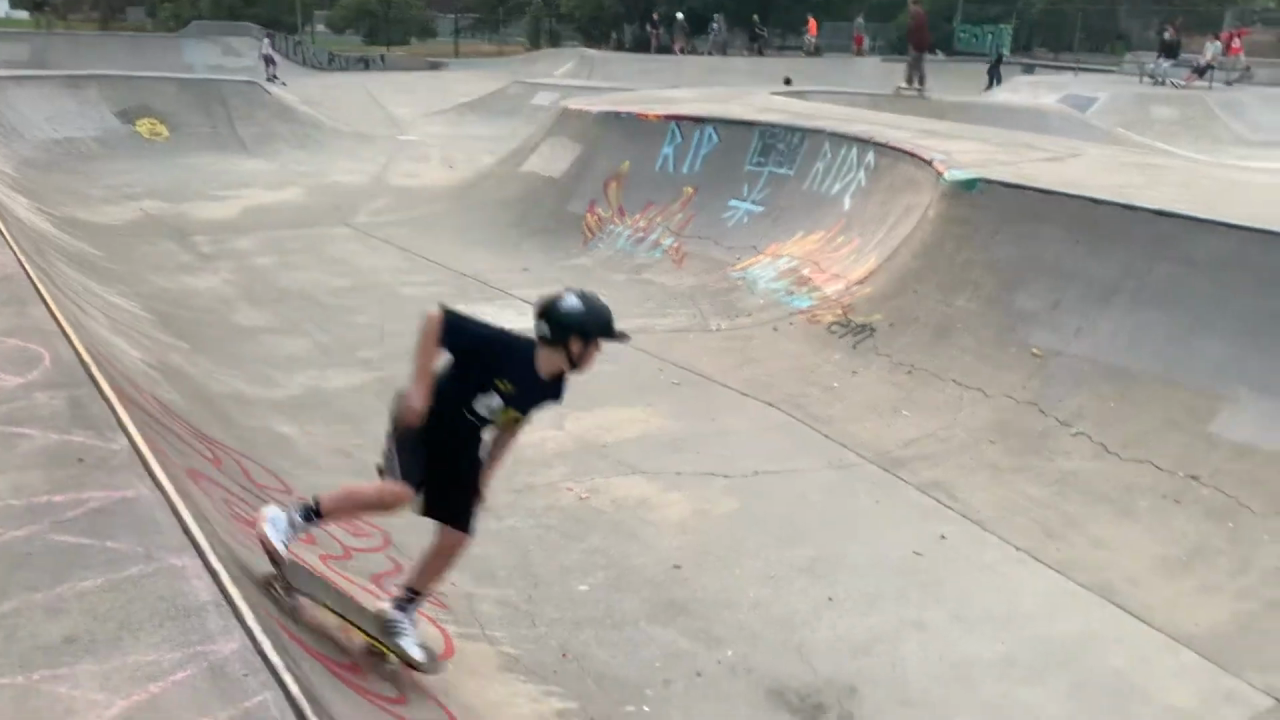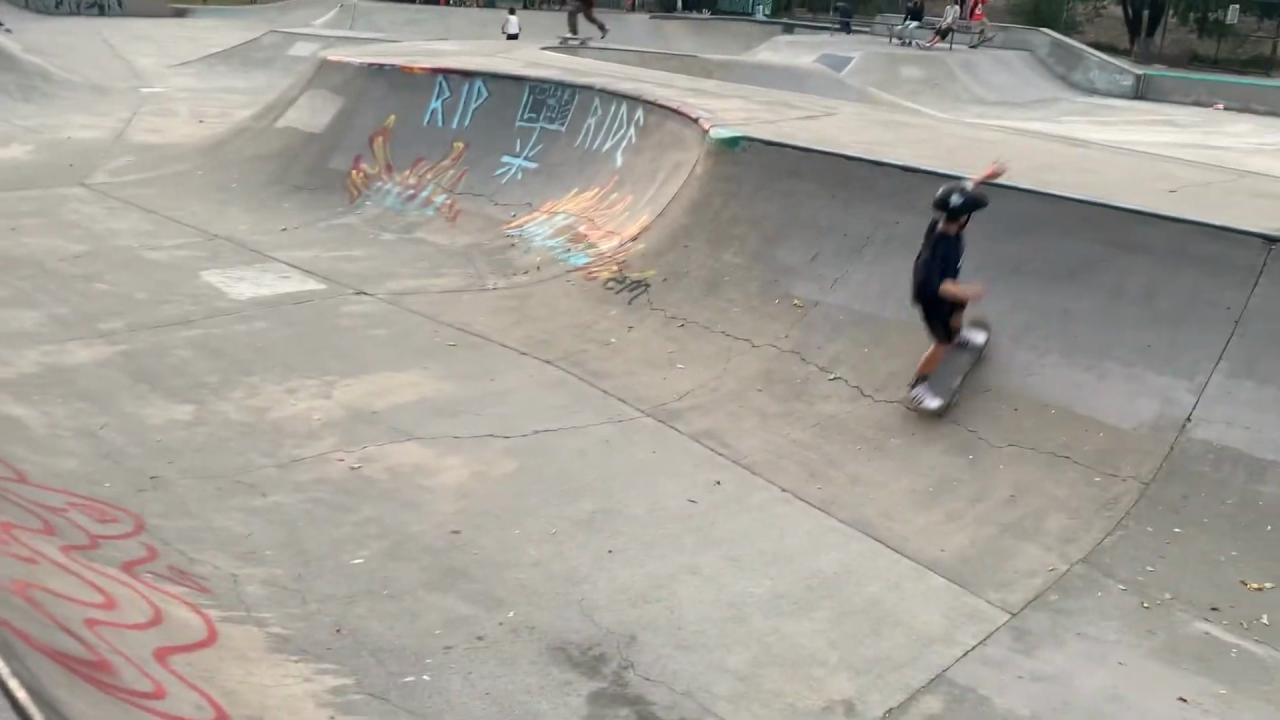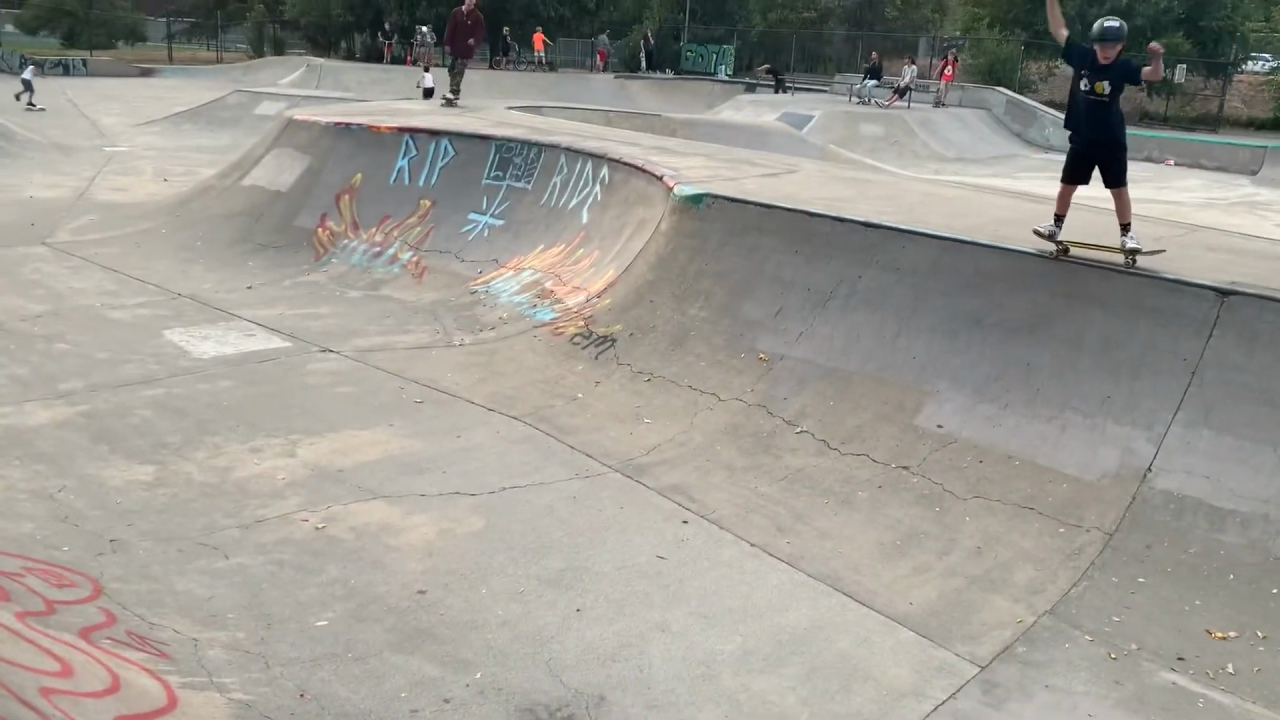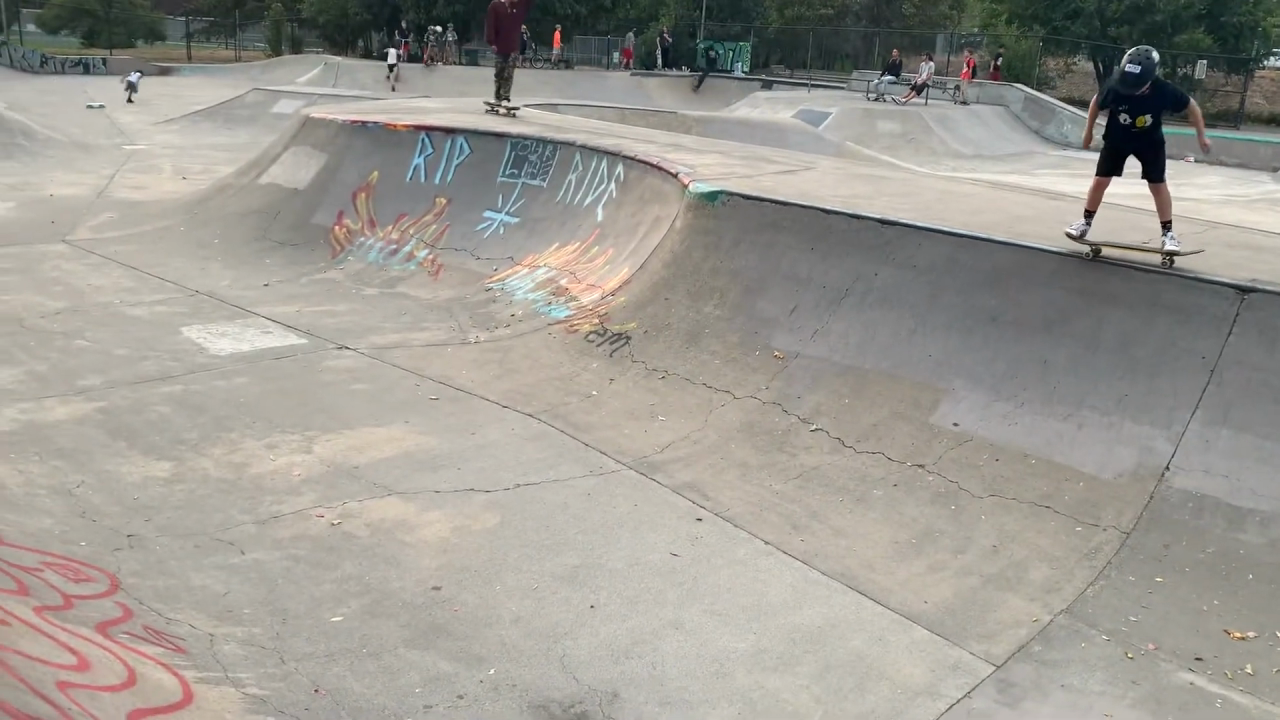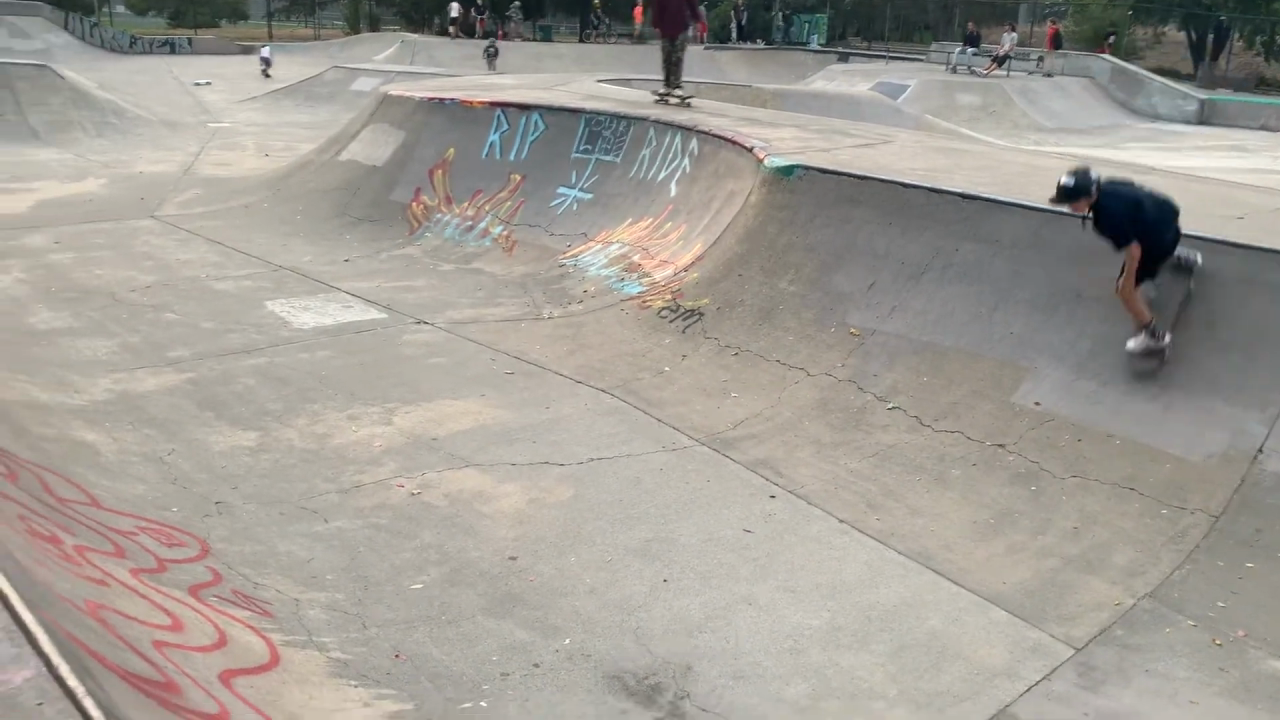
dt=1s
person 1, frame 1
left shoulder: (551, 386)
right shoulder: (503, 348)
right elbow: (436, 318)
left wrist: (487, 469)
right wrist: (419, 387)
left hip: (463, 440)
right hip: (423, 423)
left knee: (456, 535)
right knee: (397, 494)
left ankle: (401, 613)
right ankle: (297, 516)
person 1, frame 2
left shoulder: (941, 221)
right shoulder: (937, 246)
left elbow: (965, 189)
right elbow: (943, 288)
left wrist: (985, 175)
right wrist: (968, 293)
left hip: (944, 283)
right hip: (932, 295)
left knee: (958, 311)
right knee: (943, 343)
left ankle: (957, 334)
right ankle: (918, 385)
person 1, frame 3
left shoulder: (1124, 67)
right shoulder: (1081, 56)
left elbow: (1155, 75)
right elbow: (1058, 30)
left wrist: (1157, 58)
left hip: (1112, 140)
right hip: (1081, 139)
left knee: (1118, 189)
right knee: (1067, 186)
left ankle: (1126, 234)
right ankle: (1056, 226)
person 1, frame 4
left shoulder: (1164, 90)
right shoulder: (1115, 88)
left elbow: (1190, 105)
right elbow: (1096, 102)
left wrist: (1201, 135)
right wrist: (1088, 131)
left hip: (1150, 141)
right hip: (1116, 139)
left knee: (1157, 184)
right knee: (1100, 180)
left ankle: (1167, 233)
right ankle: (1085, 222)
person 1, frame 5
left shoulder: (1109, 215)
right shoulder: (1105, 188)
left elbow: (1133, 250)
right elbow: (1132, 189)
left wrist: (1128, 280)
left hip: (1161, 236)
left knee: (1125, 290)
left ankle: (1153, 336)
right ankle: (1180, 257)
